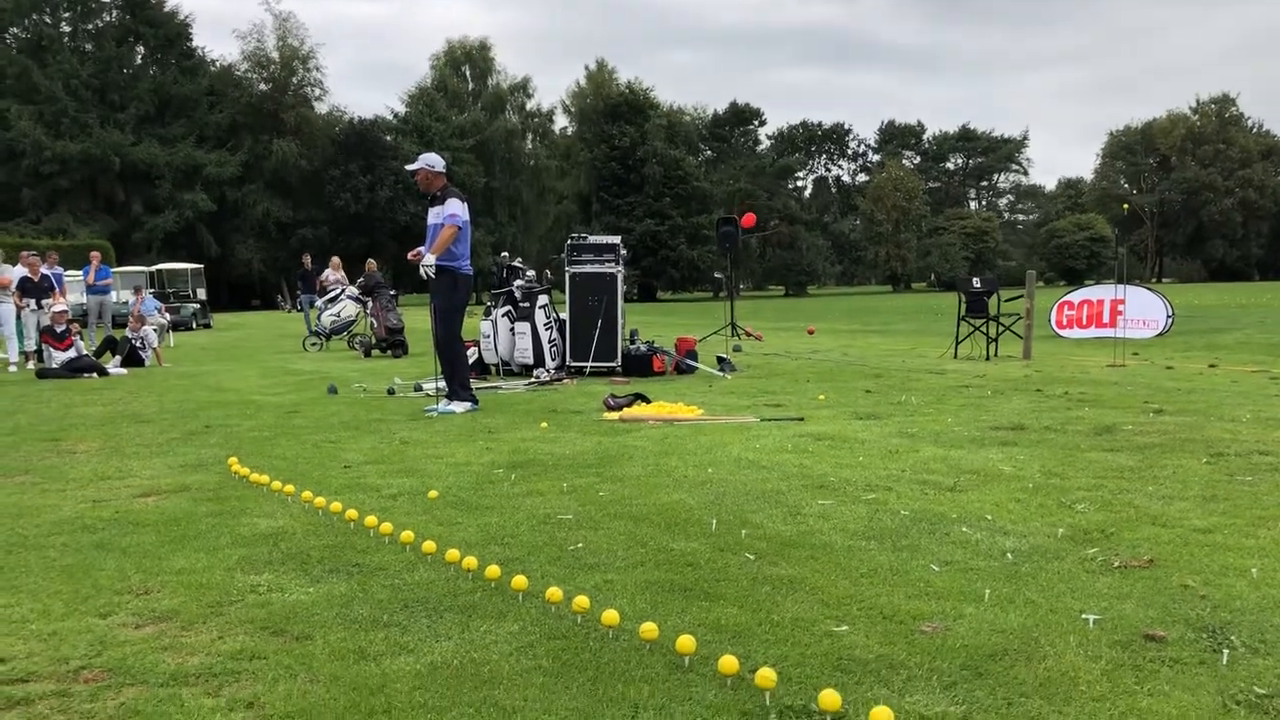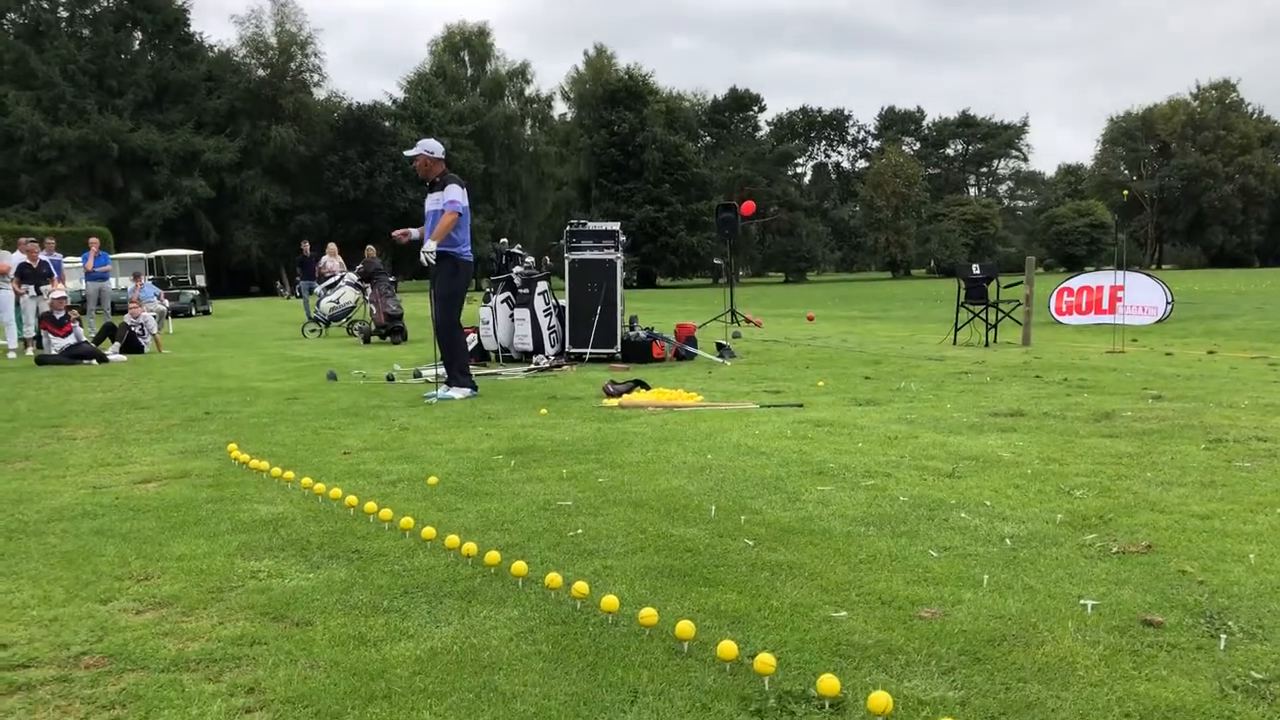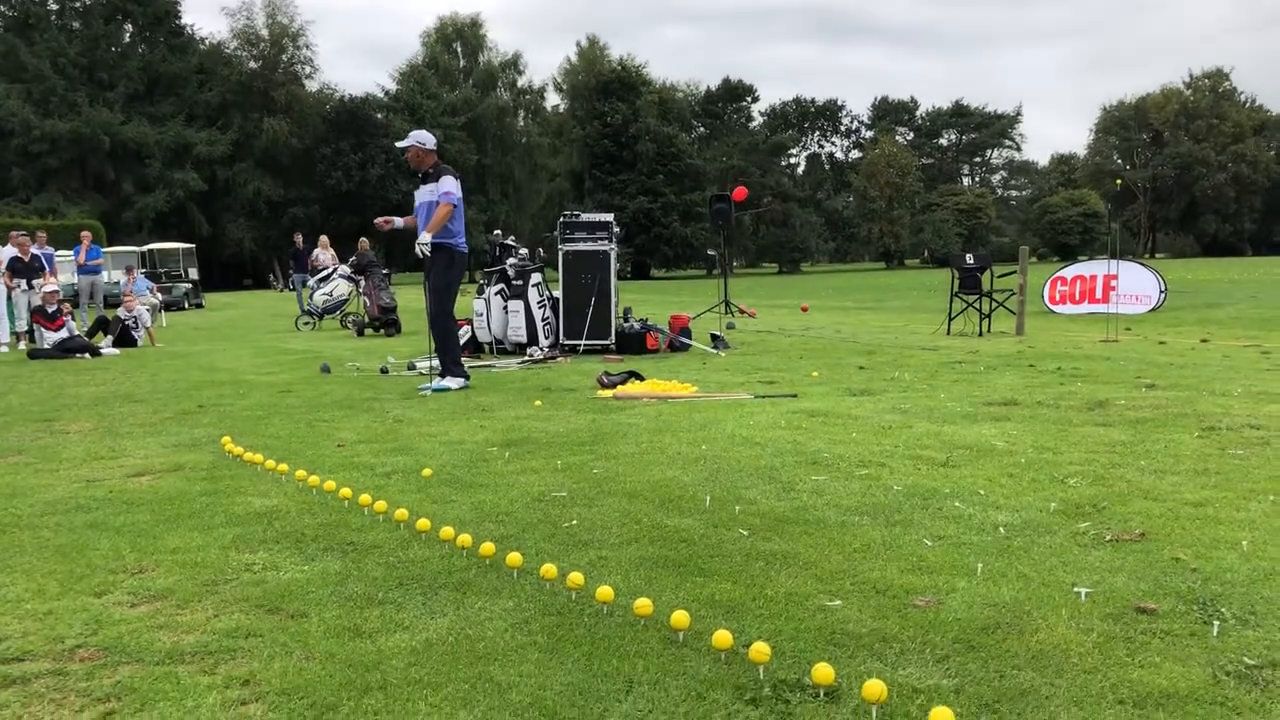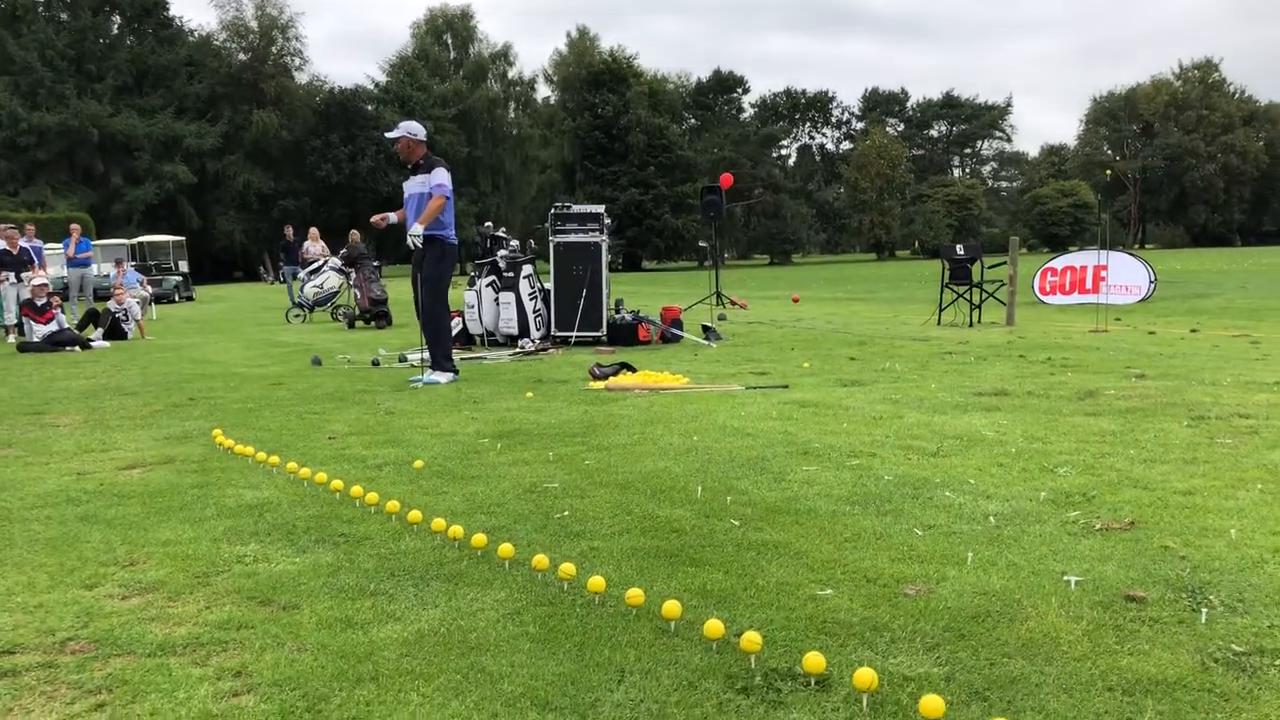
dt=0.2s
person 1, frame 1
left shoulder: (452, 198)
right shoulder: (435, 201)
left elbow: (451, 229)
left wrist: (431, 256)
right wrist: (423, 250)
left hip: (454, 276)
right hip: (441, 275)
left knee: (449, 337)
right knee: (442, 339)
left ankle: (465, 397)
right ankle: (454, 395)
person 1, frame 2
left shoulder: (452, 184)
right shoulder: (433, 188)
left elbow: (452, 215)
left wrist: (431, 242)
right wrist: (414, 233)
left hip: (454, 262)
right hip: (440, 262)
left knee: (448, 322)
right knee: (441, 324)
left ankle: (464, 383)
right ankle: (453, 381)
person 1, frame 3
left shoulder: (445, 176)
right shoulder: (423, 181)
left elbow: (447, 207)
left wrist: (426, 235)
right wrist: (396, 222)
left hip: (449, 253)
right hip: (433, 254)
left knee: (441, 313)
right knee: (435, 316)
left ankle: (456, 373)
right ankle: (447, 373)
person 1, frame 4
left shoulder: (436, 167)
right shoulder: (411, 174)
left elbow: (440, 199)
left wrist: (419, 226)
right wrist: (391, 217)
left hip: (439, 245)
right hip: (421, 246)
left knee: (434, 306)
right knee: (423, 309)
left ankle: (445, 368)
right ankle: (437, 366)
